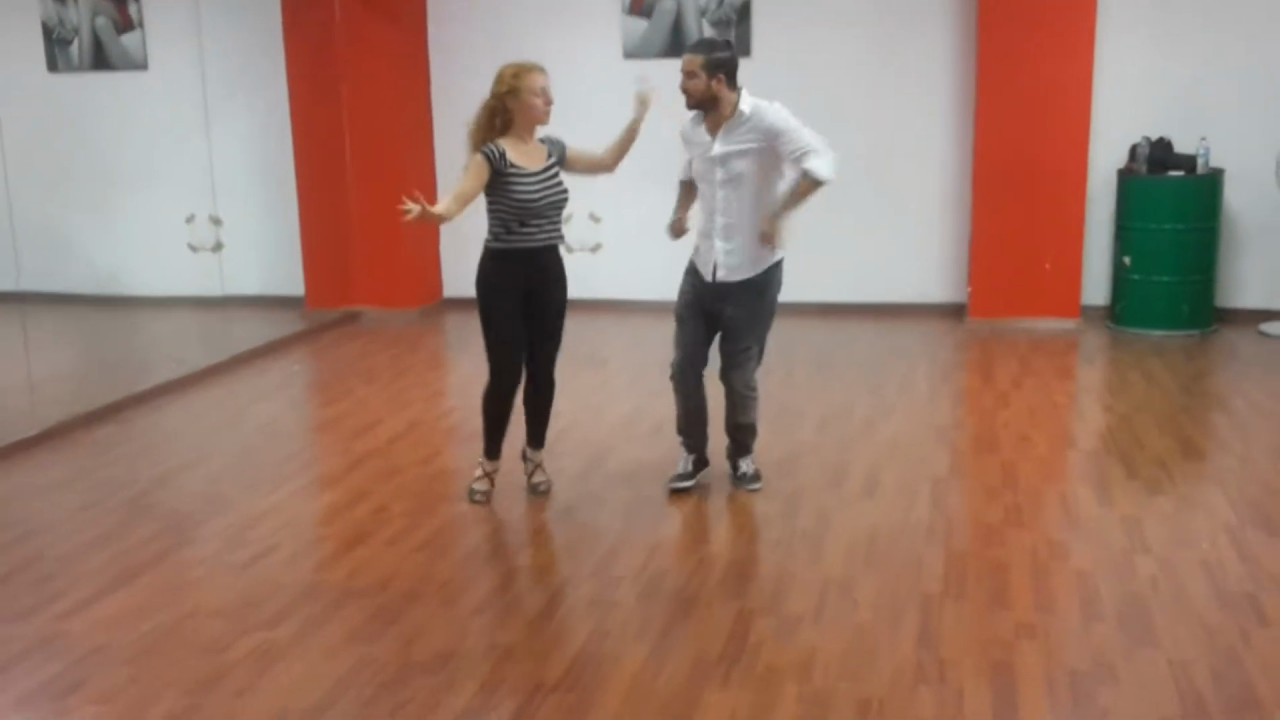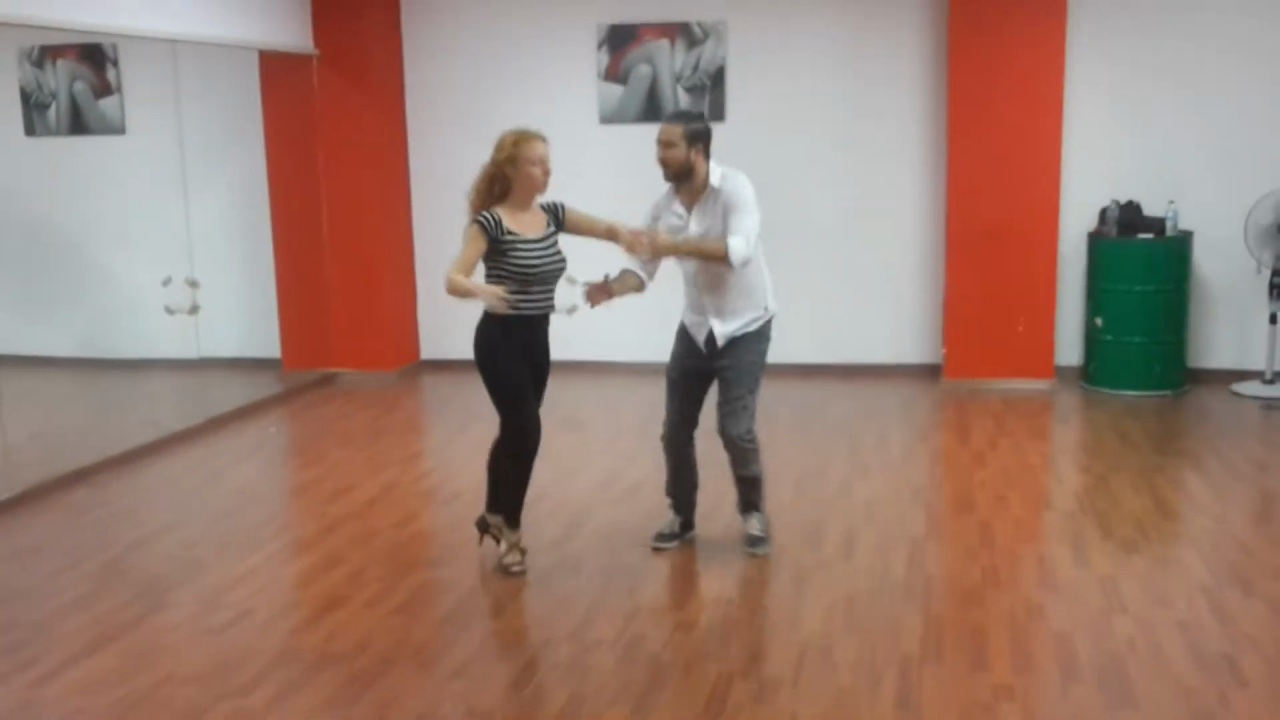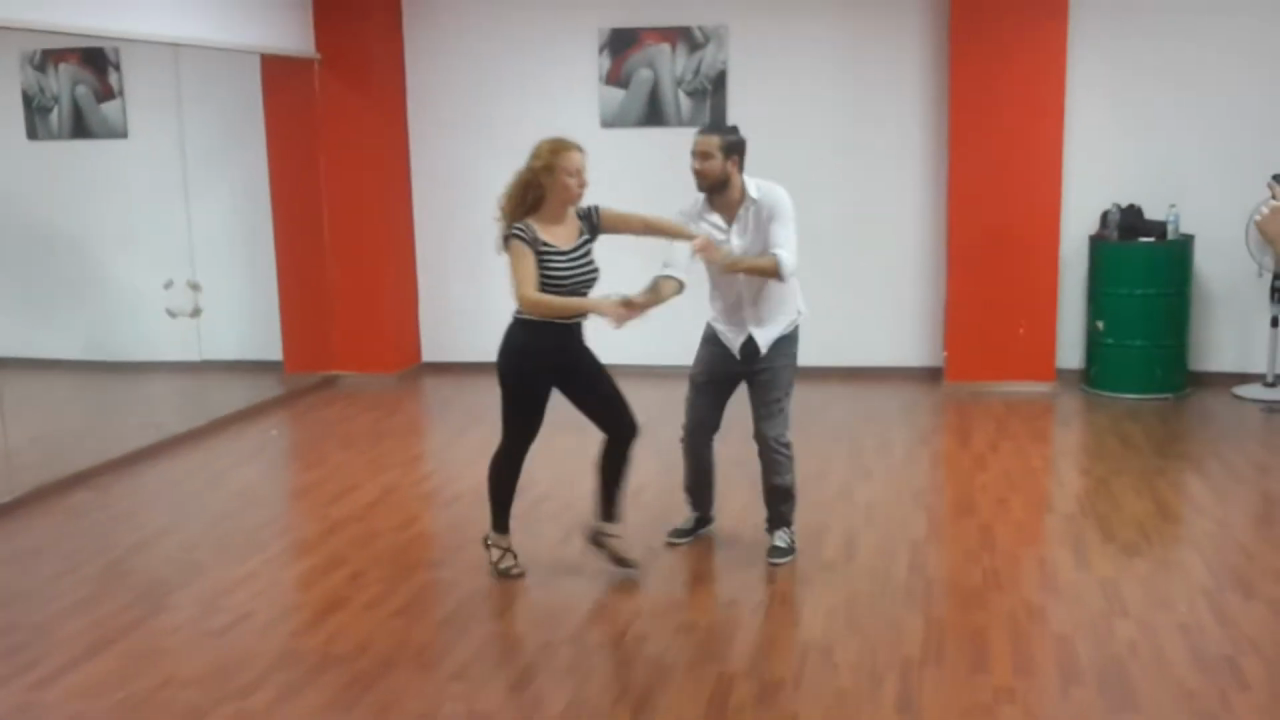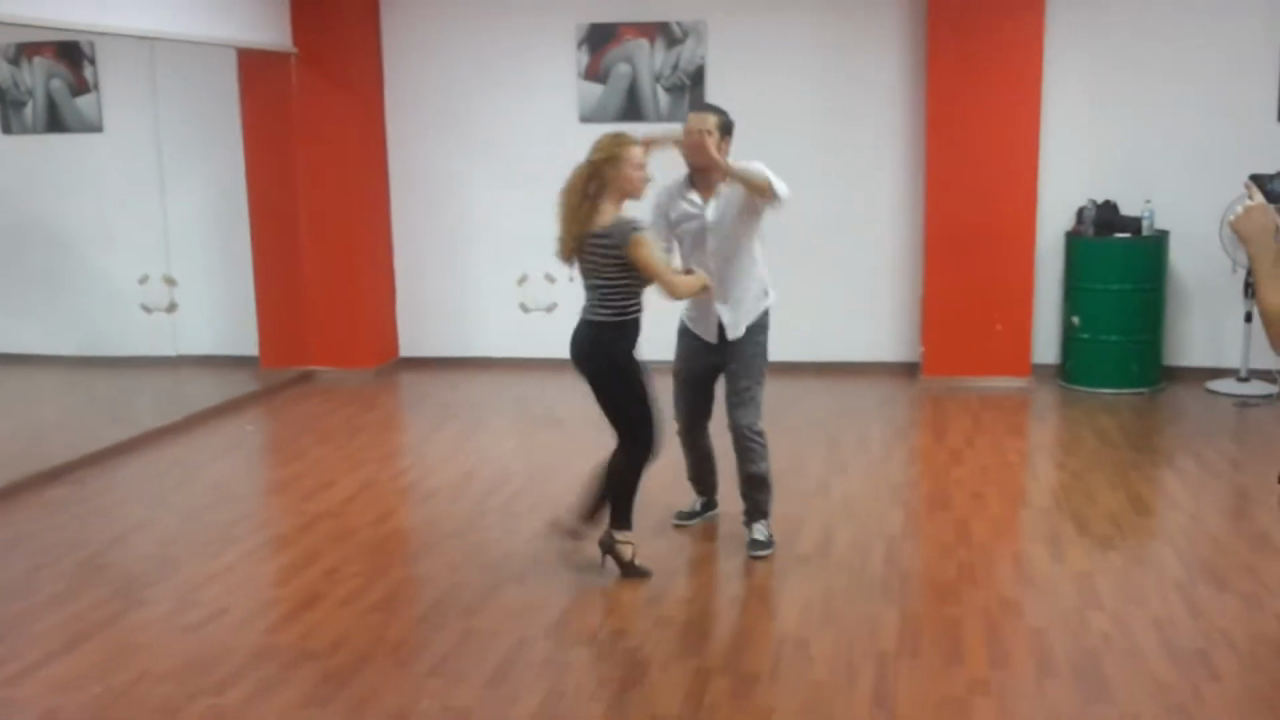
dt=0.3s
person 1, frame 1
left shoulder: (767, 120)
right shoulder: (691, 130)
left elbow: (819, 162)
left wrist: (778, 214)
right wrist: (680, 211)
left hip: (753, 273)
right hip: (702, 271)
left knee: (739, 375)
right knee: (685, 368)
left ankle: (741, 455)
right ankle: (694, 454)
person 1, frame 2
left shoulder: (734, 187)
right shoulder: (663, 208)
left elbow: (740, 252)
right elbow: (642, 268)
left wrist: (674, 247)
right wrist: (610, 289)
left hip: (744, 328)
right hip: (695, 328)
left knee: (736, 429)
right knee: (676, 431)
left ankle: (753, 513)
right ankle: (682, 516)
person 1, frame 3
left shoulder: (773, 199)
right shoulder: (692, 217)
left elbow: (784, 264)
right elbow: (675, 272)
left wrist: (732, 262)
right wrist: (646, 298)
left hip: (775, 335)
right hip: (723, 335)
left knee: (772, 437)
right knee: (696, 431)
left ankle: (781, 527)
right ankle: (700, 512)
person 1, frame 4
left shoulder: (745, 180)
right shoulder: (670, 196)
left elbow: (777, 193)
left wrist: (722, 168)
left hip: (745, 322)
right hip: (697, 323)
left knee: (745, 423)
right knee: (690, 422)
left ankle: (758, 518)
right ankle: (705, 495)
person 2, frame 1
left shoulder: (552, 151)
right shoulder: (491, 154)
left elbow: (605, 163)
right elbow: (457, 201)
left wrist: (636, 120)
right wrist: (434, 212)
left hip: (548, 270)
right hip: (502, 272)
left knee: (543, 370)
right knee: (506, 372)
left ankle: (533, 455)
right ankle: (489, 462)
person 2, frame 2
left shoulder: (553, 214)
right shoulder: (489, 222)
left elbow: (605, 229)
right elbow: (454, 279)
right wrist: (484, 292)
left hip: (535, 337)
right hip: (499, 340)
left knee: (516, 434)
right knee: (523, 433)
left ankle: (495, 514)
right ankle: (504, 531)
person 2, frame 3
left shoulder: (587, 220)
right shoulder: (523, 234)
left elbow: (645, 223)
right elbow: (528, 301)
left wrist: (695, 237)
right wrist: (595, 305)
left hip: (571, 347)
right hip: (528, 351)
left knee: (623, 429)
right knee: (516, 444)
left ankle: (605, 527)
right ankle: (499, 538)
person 2, frame 4
left shoulder: (592, 217)
right shoulder: (626, 228)
left elbow: (602, 159)
right elbow: (676, 286)
left wrist: (637, 149)
right wrist: (699, 279)
left hip: (594, 342)
right hip: (612, 347)
left knee: (633, 441)
right knee: (639, 441)
left ankle: (616, 535)
right ankle: (585, 520)
